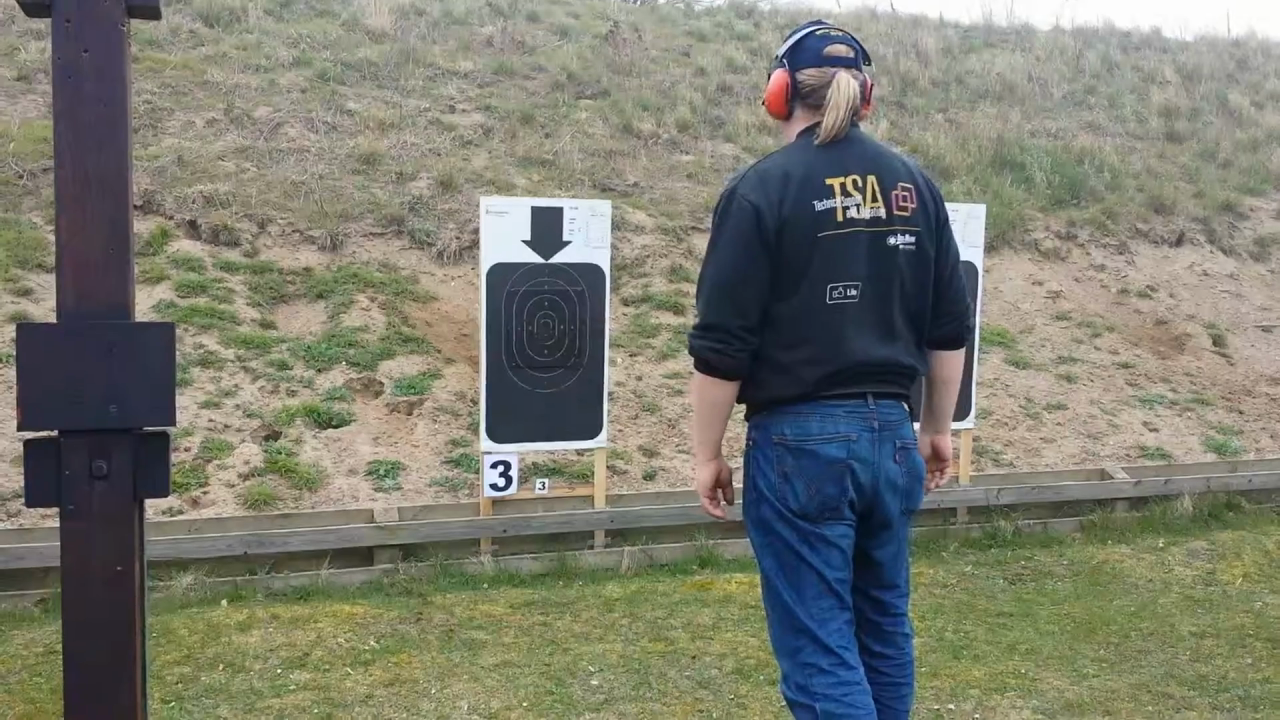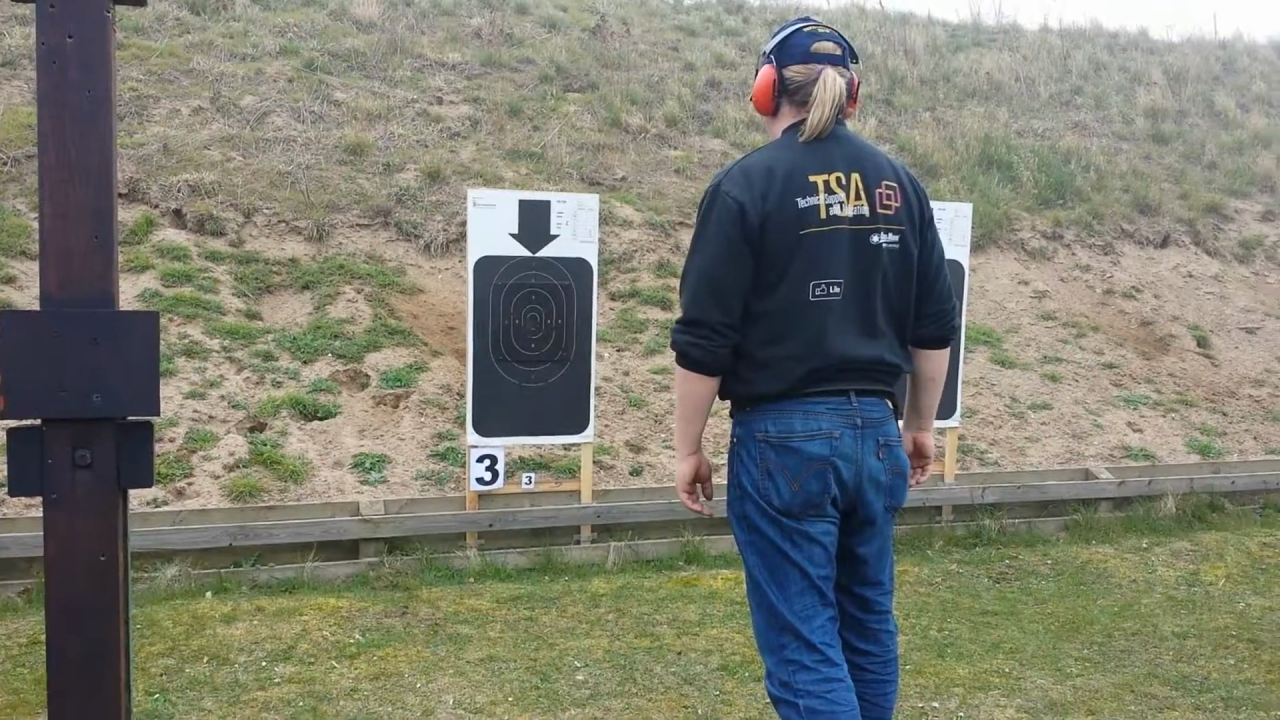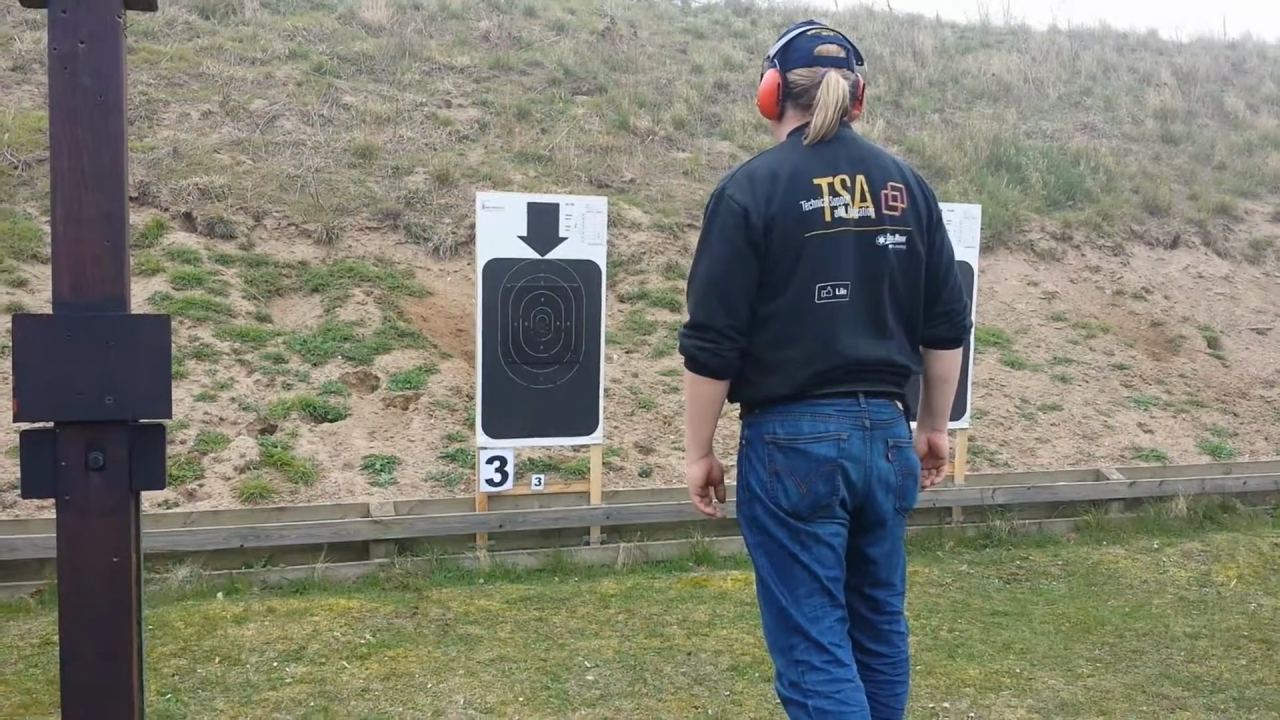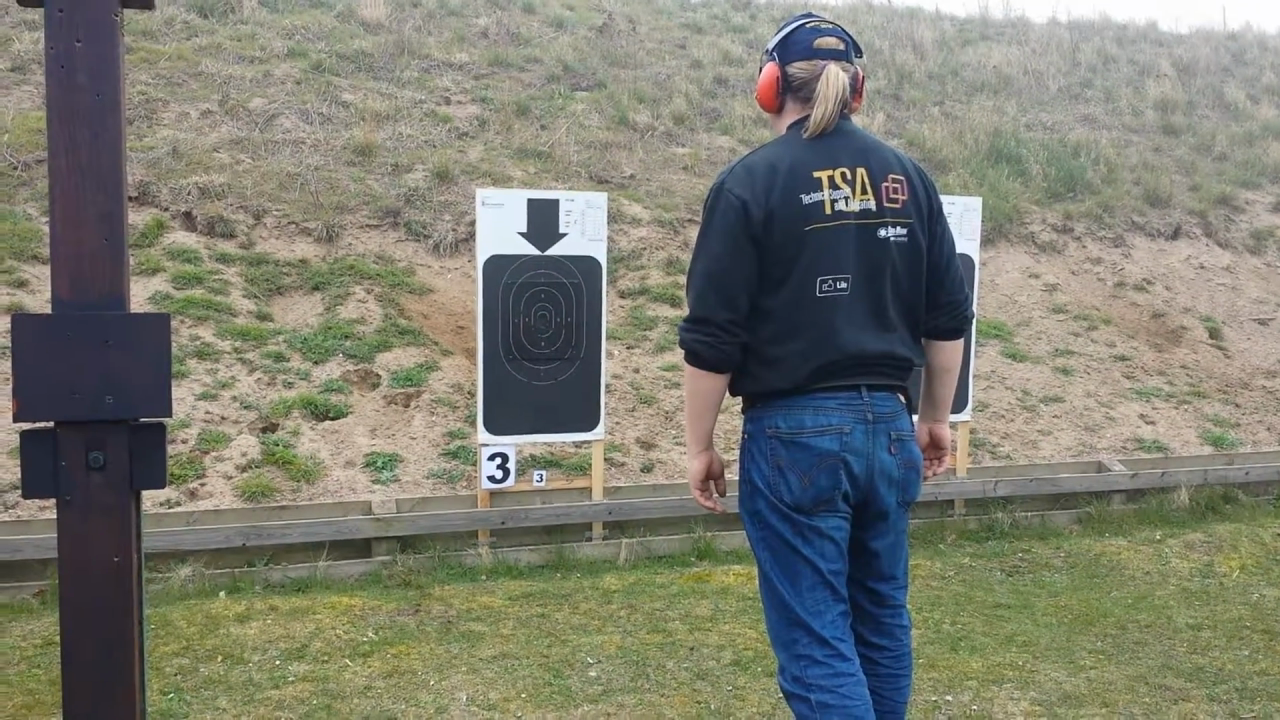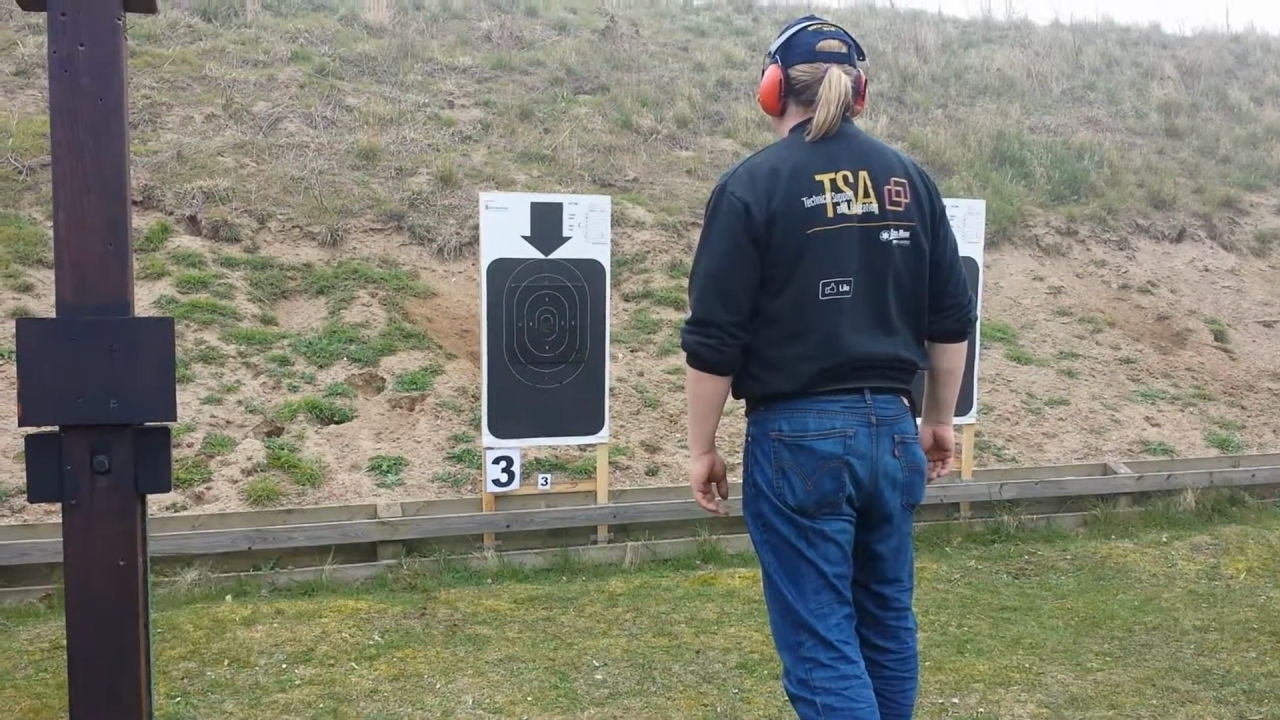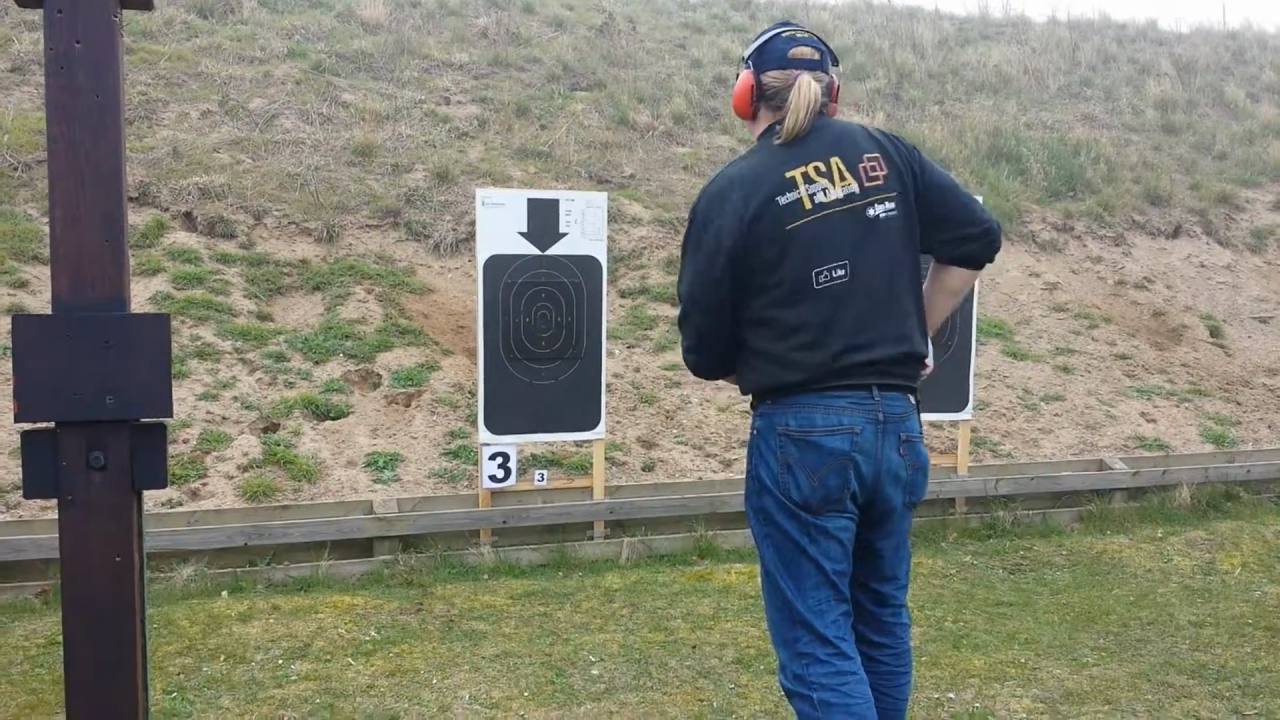
dt=0.5s
person 1, frame 1
left shoulder: (761, 188)
right shoulder: (913, 184)
left elbow: (722, 345)
right elbow: (949, 328)
left wrist: (707, 453)
right wrist: (936, 427)
left hip: (800, 442)
right hip: (890, 435)
left knee: (818, 647)
right knee: (884, 625)
person 1, frame 2
left shoulder: (746, 183)
right shoulder: (899, 183)
left elbow: (704, 339)
right elbow: (935, 325)
left wrist: (688, 446)
right wrist: (918, 424)
left hip: (784, 438)
right hip: (874, 432)
left knee: (802, 642)
right knee: (868, 622)
person 1, frame 3
left shoulder: (751, 188)
right shoulder: (906, 185)
left elbow: (711, 343)
right elbow: (946, 326)
left wrist: (698, 451)
right wrist: (933, 425)
left hip: (792, 439)
right hip: (884, 433)
left knee: (812, 643)
right knee: (878, 622)
person 1, frame 4
left shoulder: (750, 182)
right shoulder: (906, 177)
left elbow: (711, 337)
right elbow: (947, 317)
left wrist: (699, 445)
right wrist: (935, 417)
left hip: (794, 434)
right hip: (886, 427)
left knee: (815, 638)
right knee: (882, 617)
person 1, frame 5
left shoulder: (752, 184)
right shoulder: (908, 179)
left elbow: (713, 339)
right elbow: (953, 321)
left wrist: (701, 447)
right wrist: (938, 417)
left hip: (798, 438)
right hip: (892, 431)
left knee: (820, 643)
right knee: (886, 622)
person 1, frame 6
left shoulder: (731, 193)
right shoulder: (886, 154)
left elbow: (705, 351)
right elbow: (976, 240)
left hip: (801, 433)
right hip: (895, 426)
left knee: (817, 639)
right knee: (882, 620)
